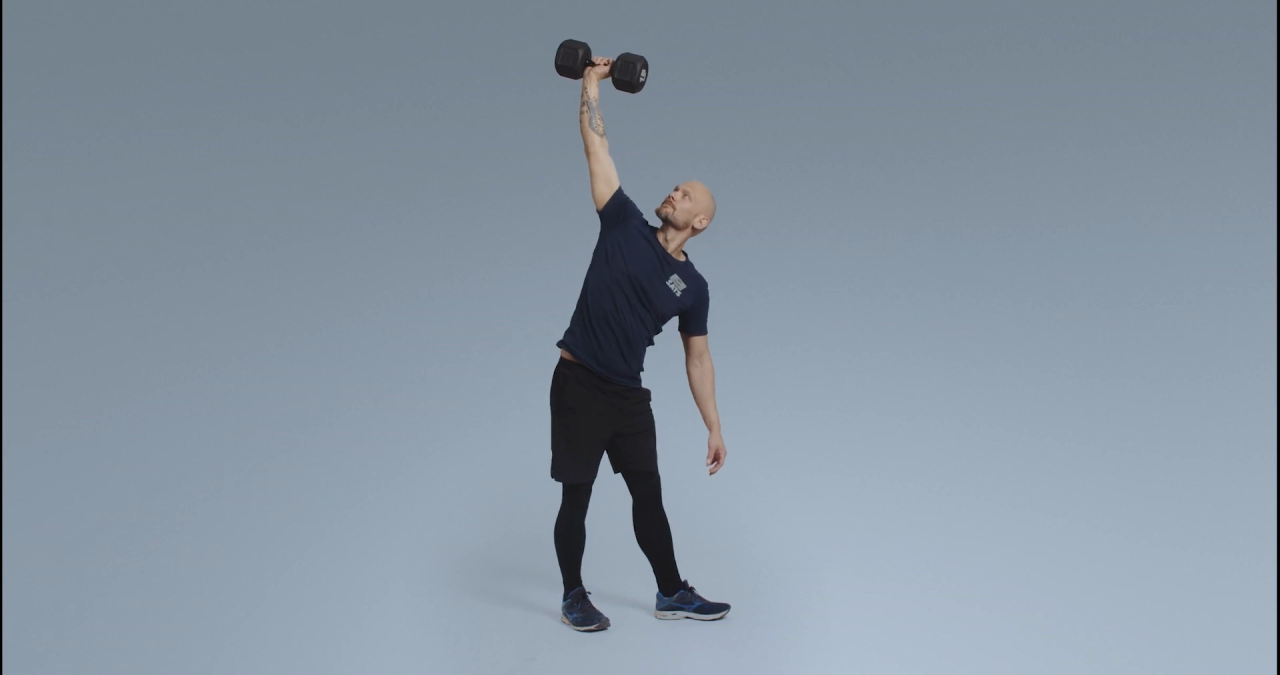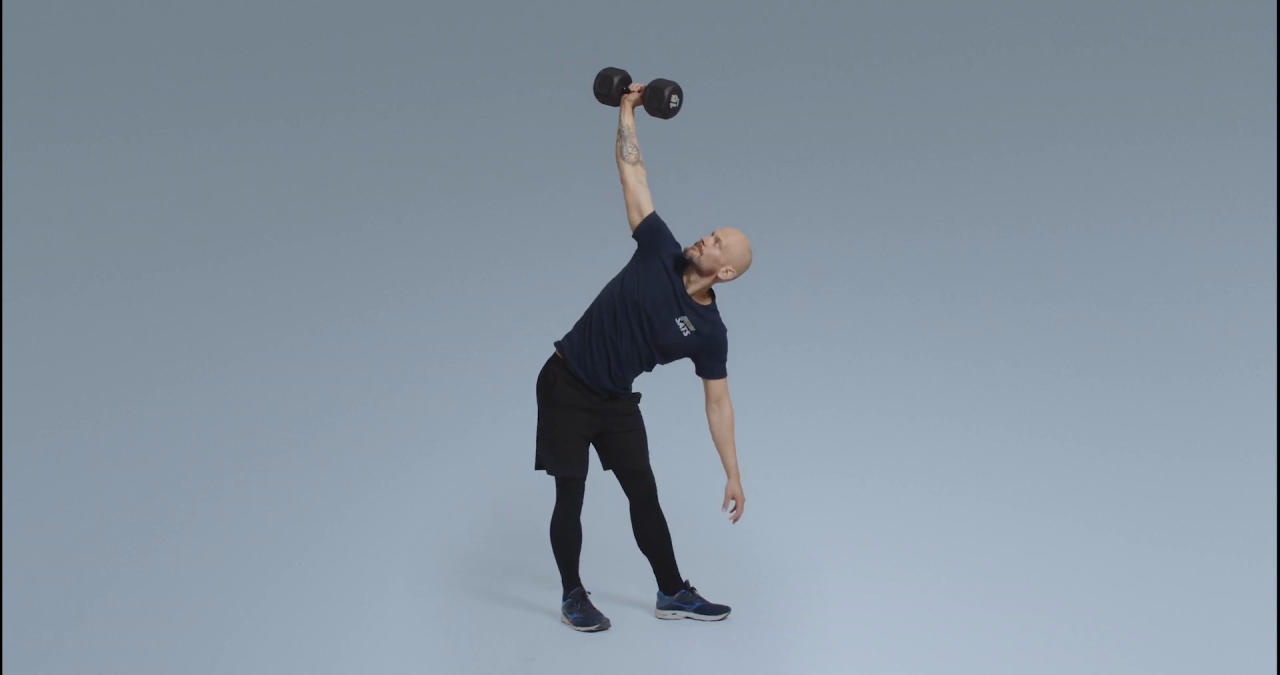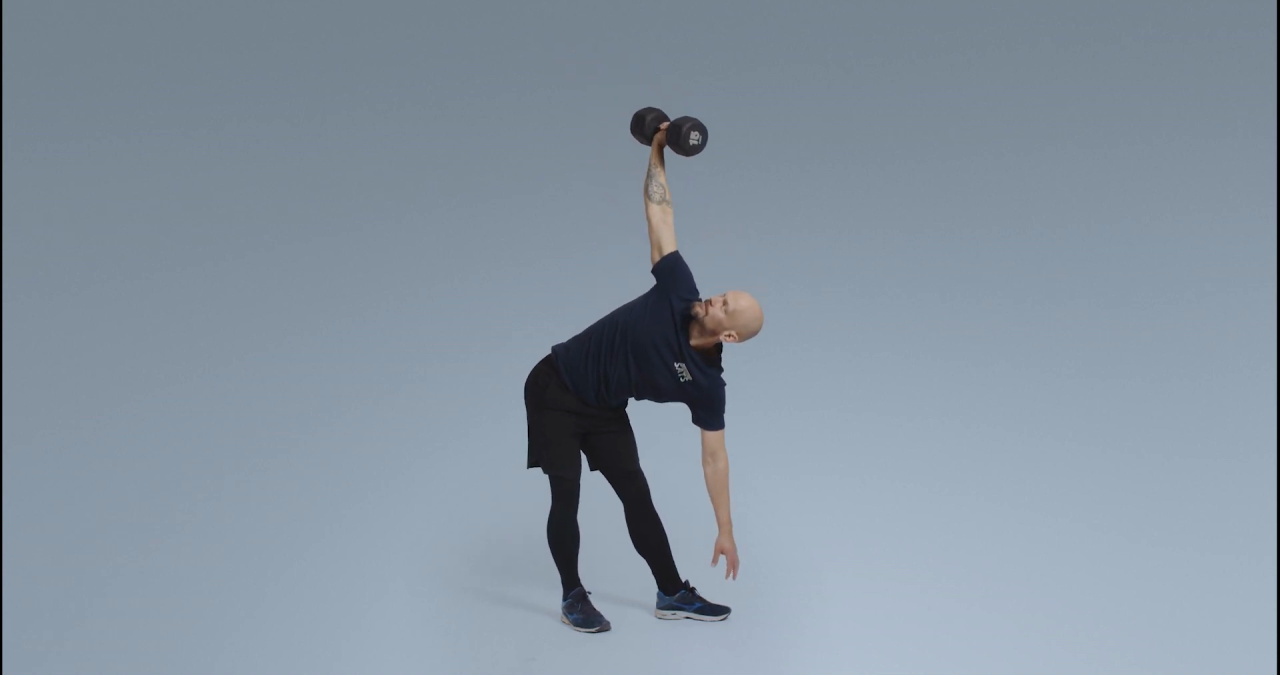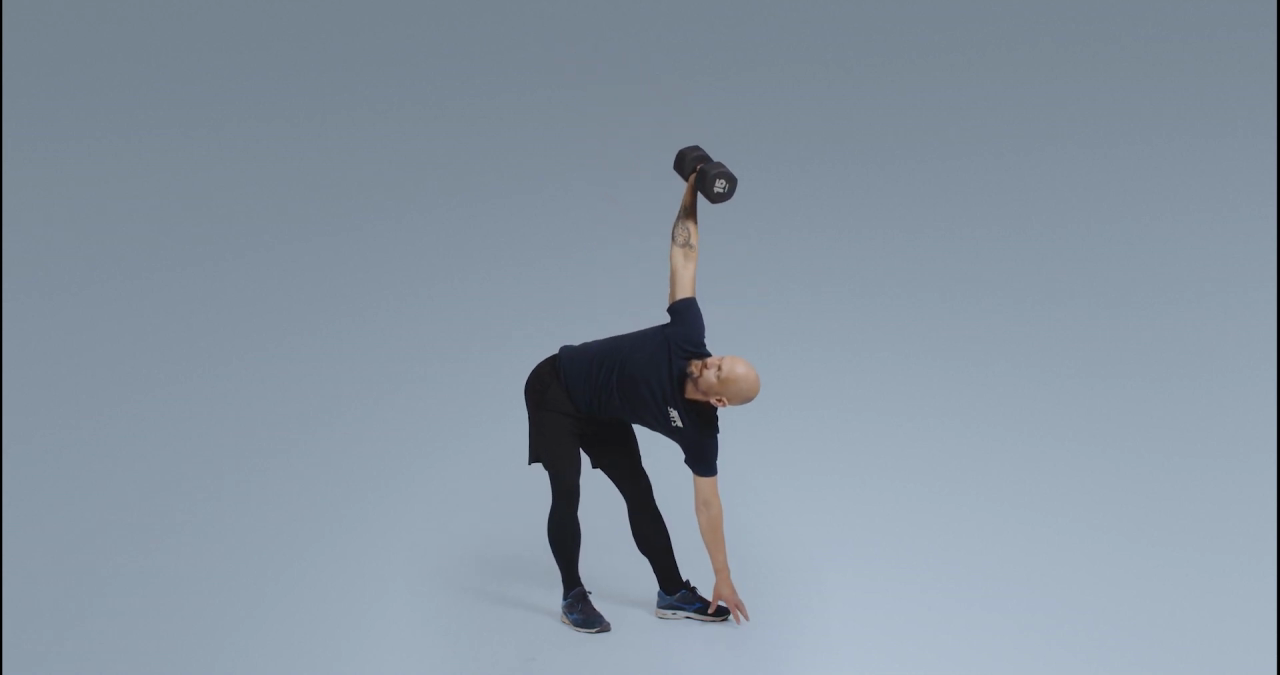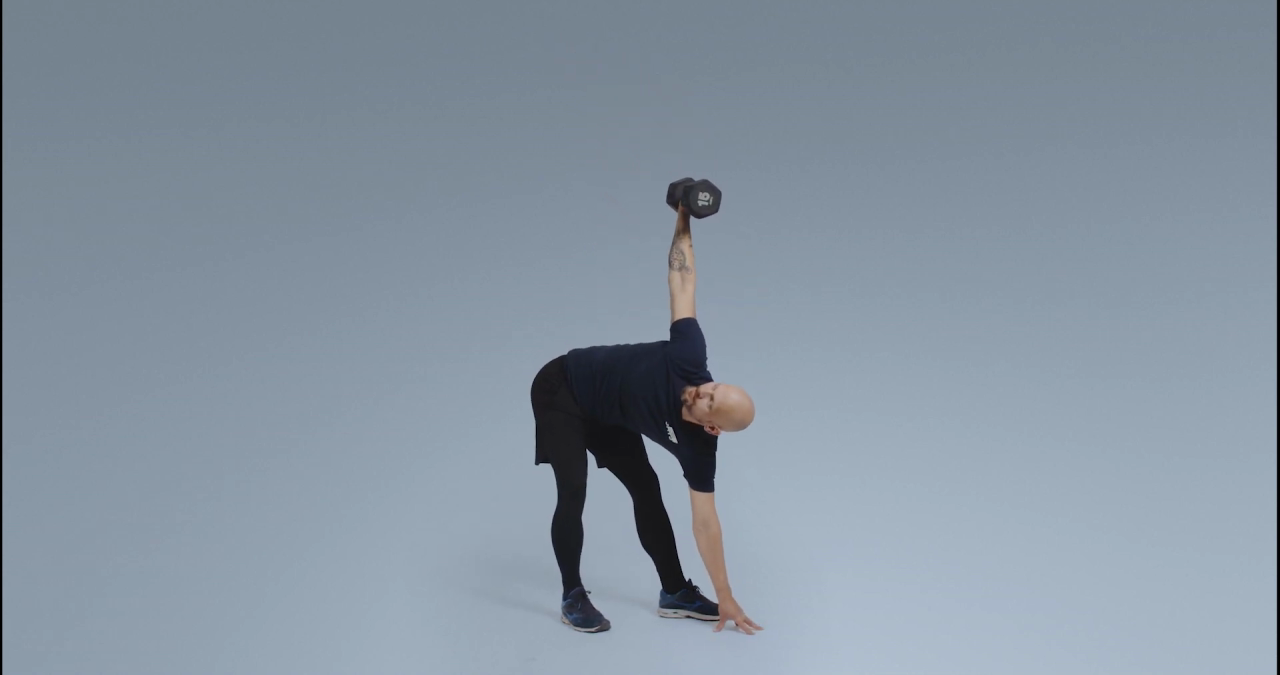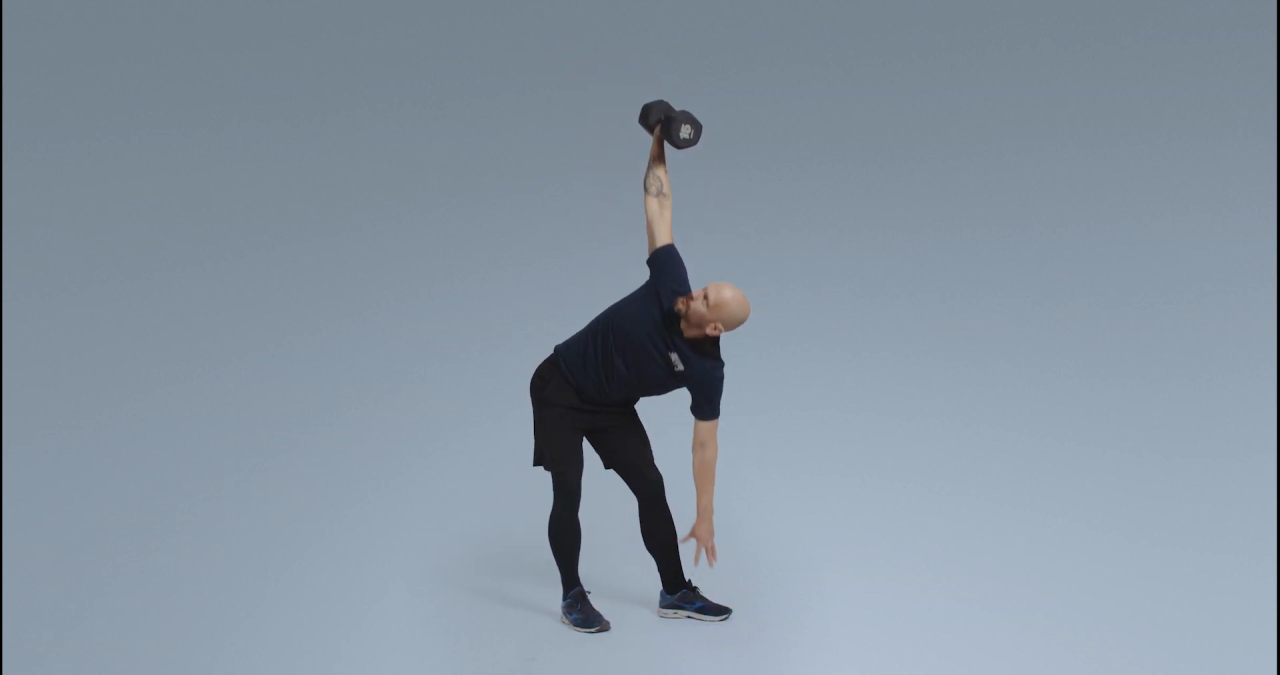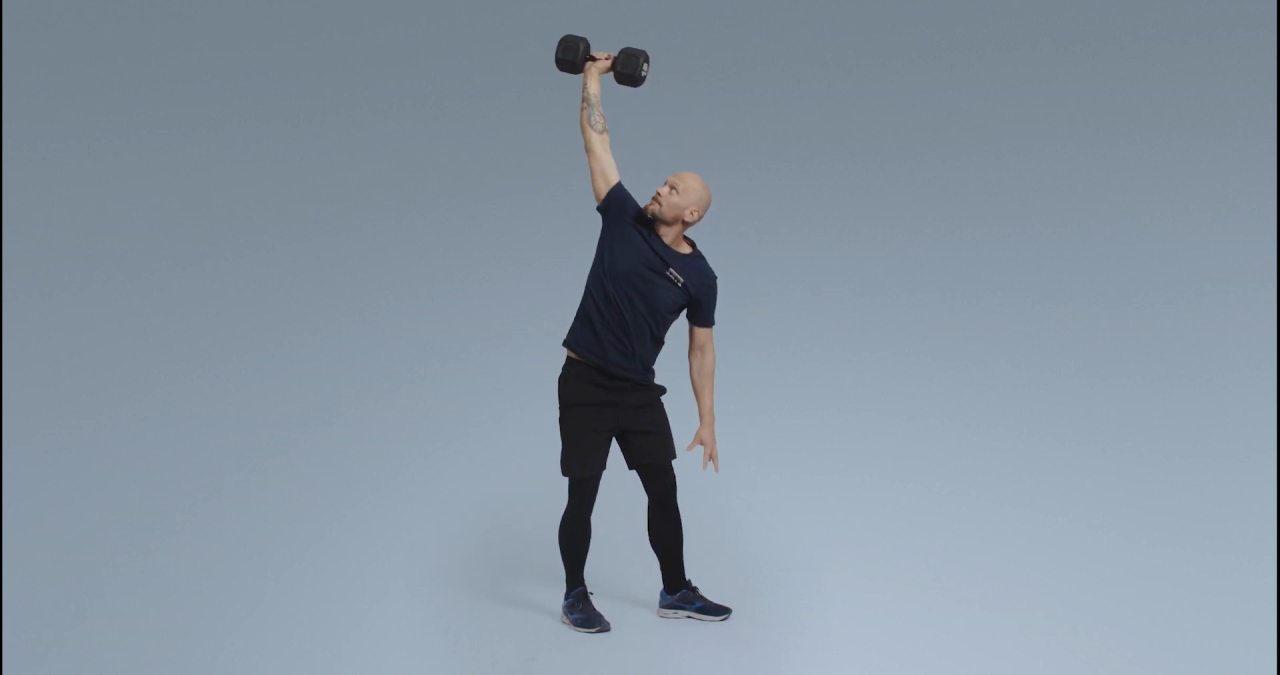
dt=0.7s
person 1, frame 1
left shoulder: (692, 287)
right shoulder: (624, 227)
left elbow: (698, 359)
right elbow: (596, 149)
left wrist: (714, 428)
right wrist: (591, 83)
left hip: (629, 394)
right hip: (580, 385)
left knee: (648, 495)
right knee: (577, 496)
left ankle: (672, 593)
right ankle: (574, 597)
person 1, frame 2
left shoulder: (709, 333)
right shoulder: (660, 252)
left elbow: (718, 403)
right elbow: (632, 176)
left wrist: (733, 474)
right wrist: (627, 111)
left hip: (615, 400)
right hip: (565, 386)
left knee: (644, 493)
right knee: (570, 496)
left ankle: (673, 593)
right ankle: (573, 597)
person 1, frame 3
left shoulder: (706, 383)
right shoulder: (678, 292)
left elbow: (714, 456)
right elbow: (660, 213)
left wrist: (725, 531)
right wrist: (657, 152)
left hip: (603, 409)
right hip: (555, 388)
left knee: (636, 493)
right knee: (567, 496)
left ankle: (672, 593)
right ankle: (572, 597)
person 1, frame 4
left shoulder: (699, 430)
right shoulder: (688, 340)
left elbow: (707, 502)
right elbow: (683, 255)
left wrist: (724, 580)
right wrist: (691, 194)
left hip: (601, 413)
right hip: (554, 388)
left knee: (639, 491)
right knee: (567, 491)
left ankle: (673, 593)
right ankle: (573, 597)
person 1, frame 5
left shoulder: (698, 447)
right shoulder: (690, 360)
left elbow: (705, 520)
right elbow: (682, 278)
left wrist: (726, 597)
right wrist: (683, 219)
left hip: (605, 414)
right hip: (560, 390)
left knee: (646, 487)
right knee: (573, 491)
left ankle: (674, 591)
right ankle: (573, 596)
person 1, frame 6
left shoulder: (705, 370)
right shoulder: (669, 284)
left elbow: (704, 444)
right elbow: (657, 207)
left wrist: (705, 517)
right wrist: (658, 147)
left hip: (610, 404)
right hip: (559, 386)
left knee: (650, 487)
right knee: (568, 492)
left ankle: (675, 591)
right ankle: (572, 597)
person 1, frame 7
left shoulder: (699, 277)
right shoulder: (626, 220)
left elbow: (701, 349)
right elbow: (597, 142)
left wrist: (707, 422)
right wrist: (592, 77)
left hip: (639, 391)
right hip: (585, 384)
left knee: (663, 490)
right knee: (583, 495)
left ankle: (674, 591)
right ankle: (575, 596)
